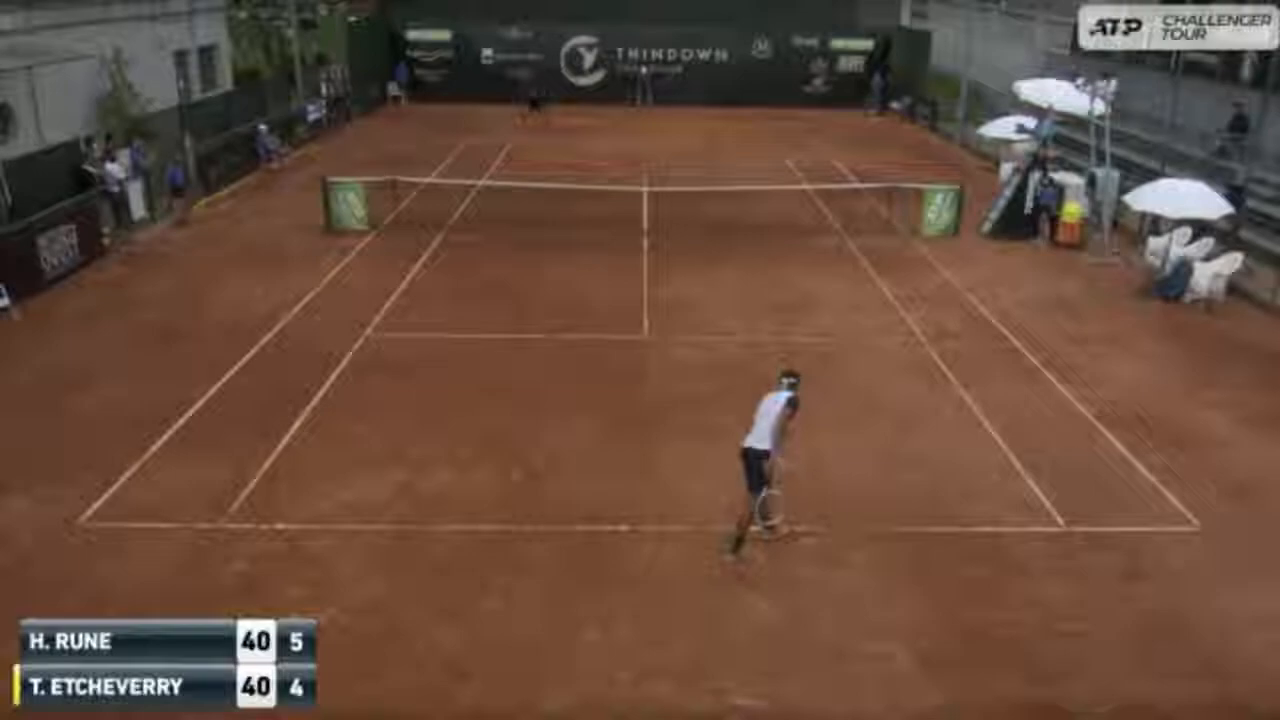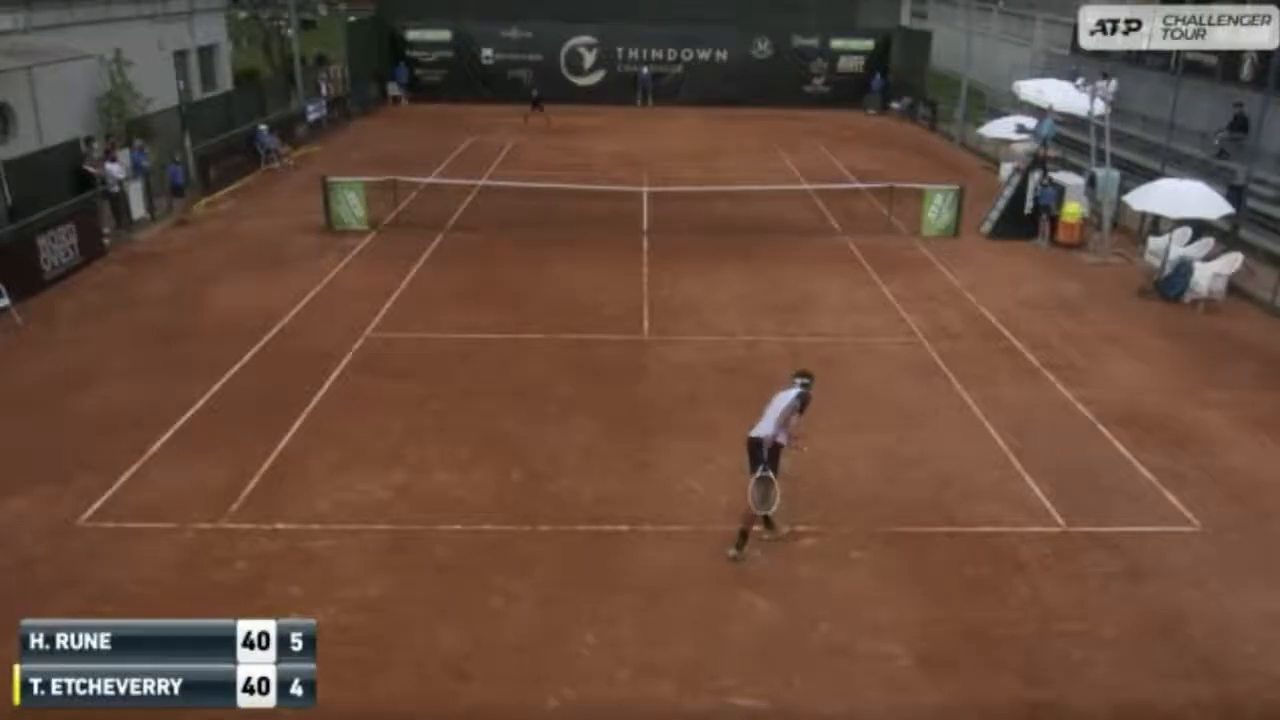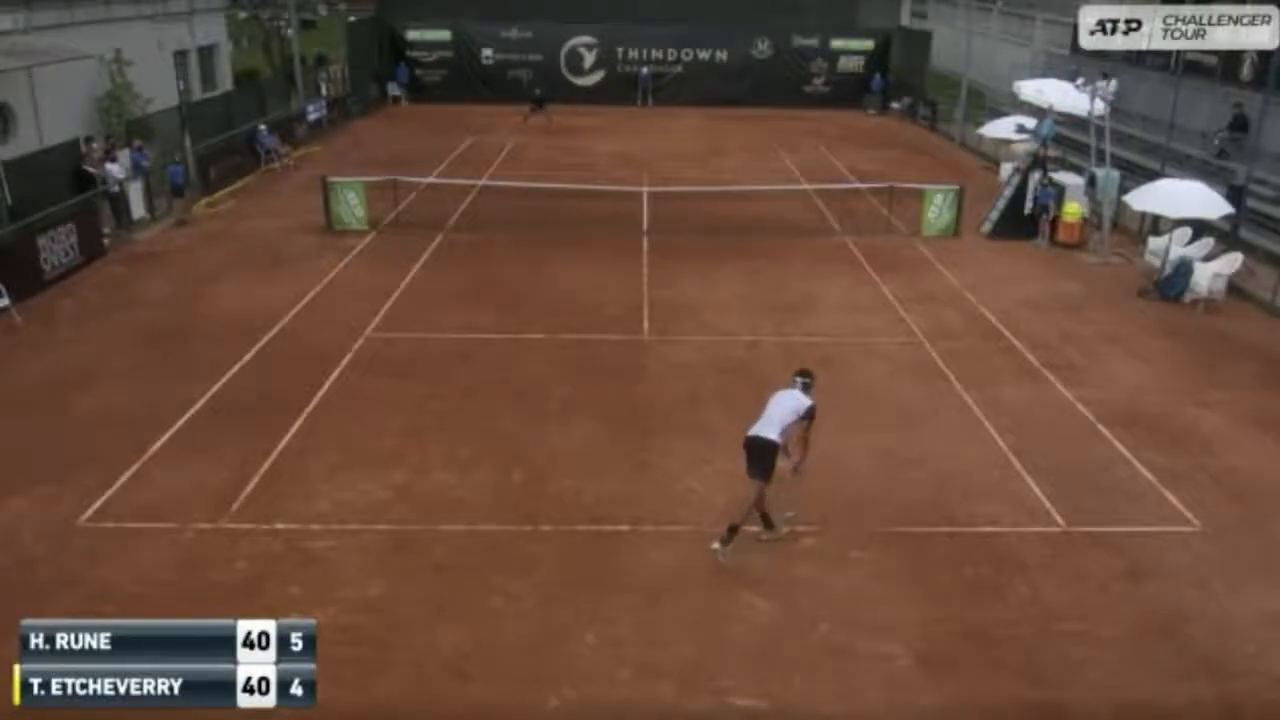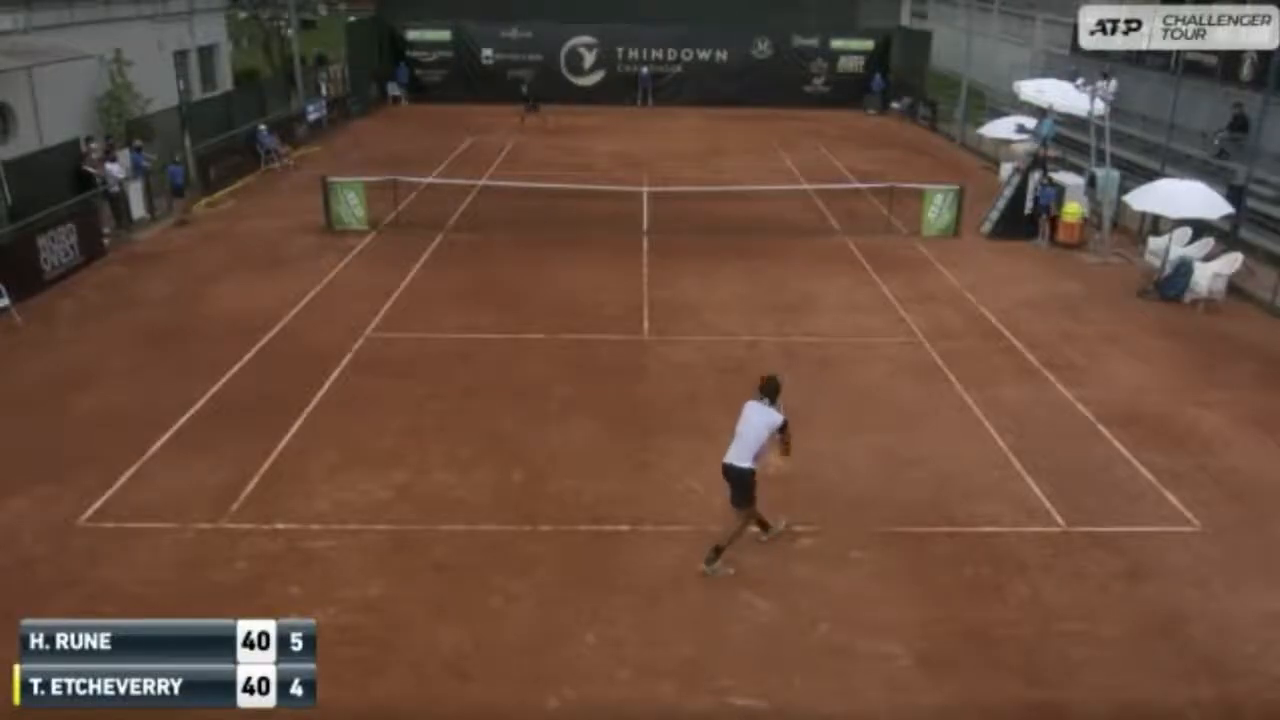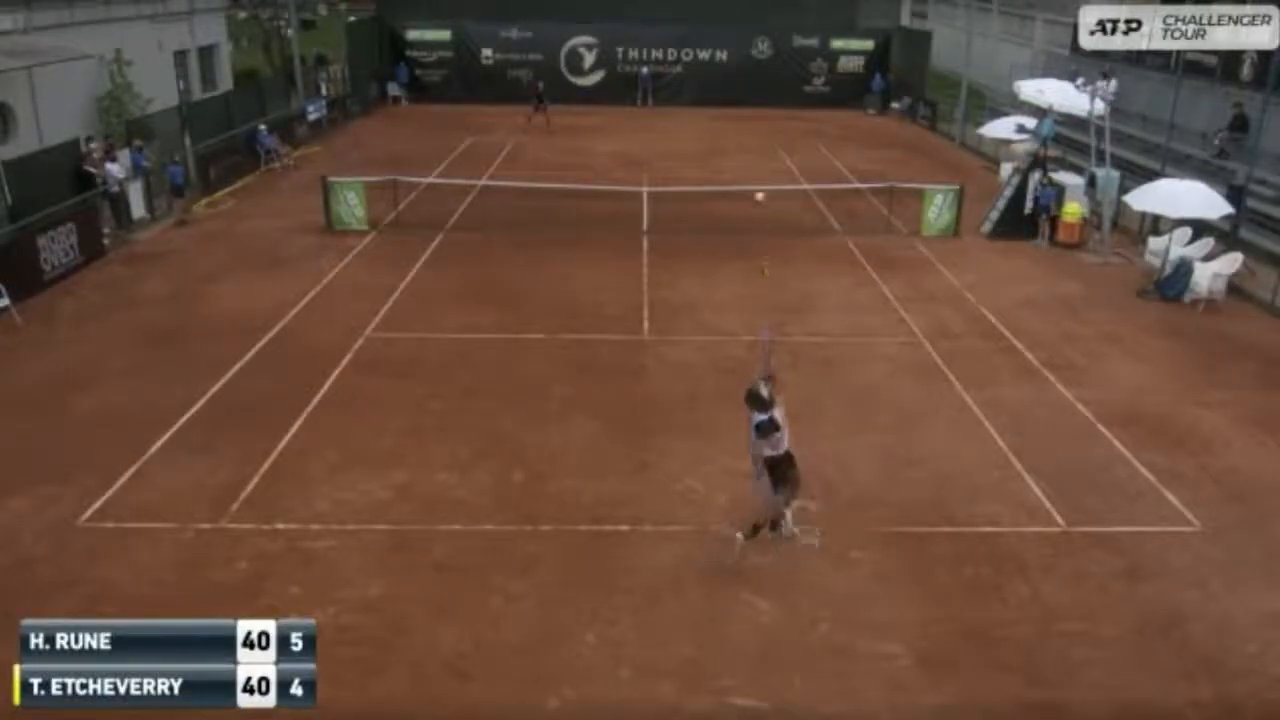
dt=0.7s
person 1, frame 1
left shoulder: (768, 397)
right shoulder: (791, 399)
right elbow: (779, 426)
right wrist: (774, 457)
left hip: (749, 447)
right hip: (762, 453)
left knee: (759, 493)
right knee: (753, 503)
left ankle: (769, 526)
right ankle: (733, 550)
person 1, frame 2
left shoulder: (782, 394)
right shoulder: (803, 395)
right elbow: (788, 411)
left wrist: (790, 436)
right wrist: (774, 435)
left hip: (754, 439)
right hip: (768, 443)
left ankle: (769, 527)
right ankle: (738, 546)
person 1, frame 3
left shoulder: (779, 394)
right shoulder: (808, 405)
right elbow: (803, 438)
left wrist: (787, 452)
right wrist: (799, 464)
left hip: (751, 438)
right hip: (766, 444)
left knee: (759, 489)
right knee: (756, 496)
left ankle: (769, 528)
right ankle: (724, 541)
person 1, frame 4
left shoulder: (749, 405)
right shoulder: (778, 420)
right elbow: (786, 448)
right wrist: (784, 444)
left hip: (728, 464)
right hip: (743, 470)
left knee: (748, 505)
right knee: (744, 519)
left ankle: (767, 529)
right ankle: (711, 561)
person 1, frame 5
left shoulder: (764, 399)
right shoulder: (763, 423)
left elbow: (767, 373)
right elbow: (757, 456)
right wrist: (763, 483)
left hip: (781, 452)
right hip: (773, 460)
left knee: (794, 482)
right knee: (779, 503)
left ankle: (777, 523)
right ankle: (747, 535)
